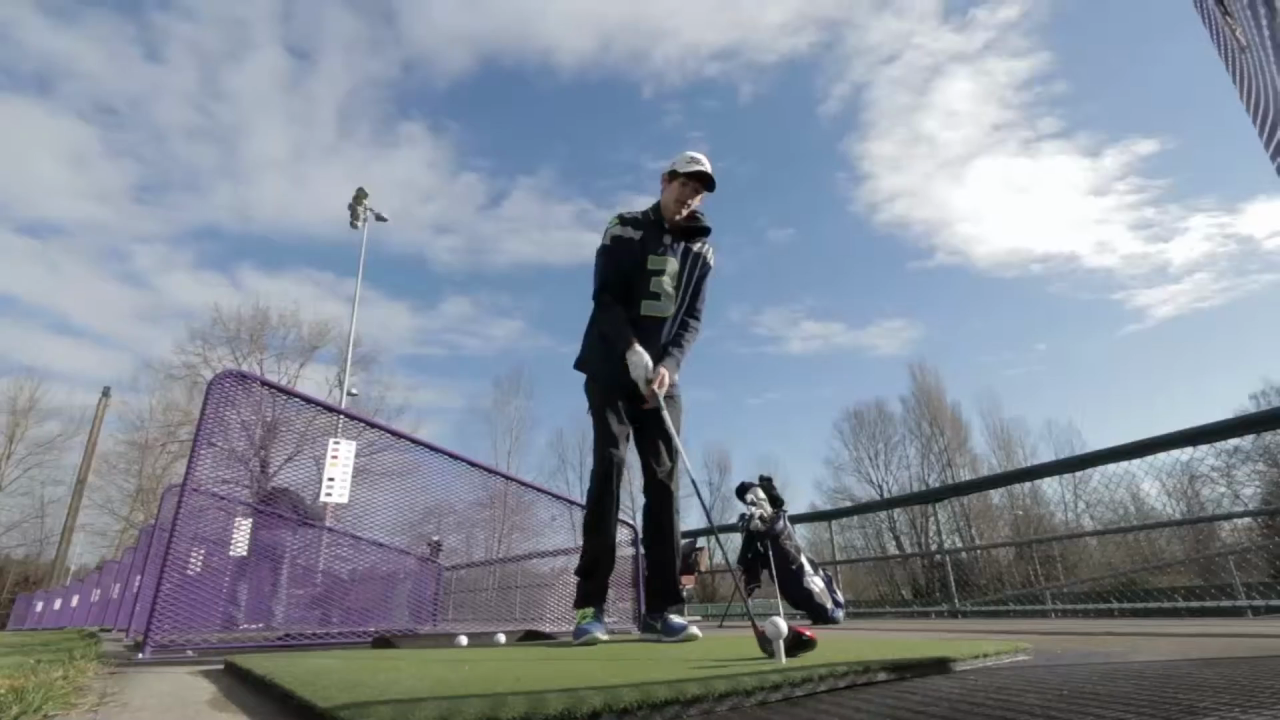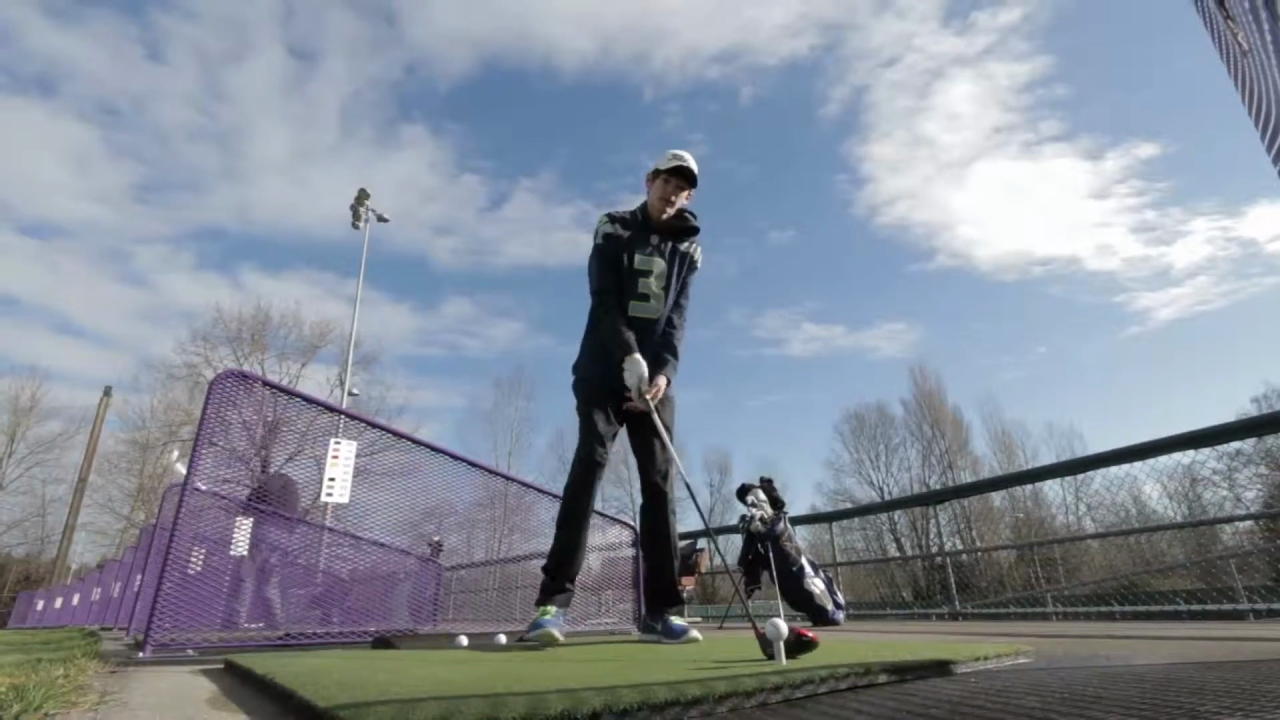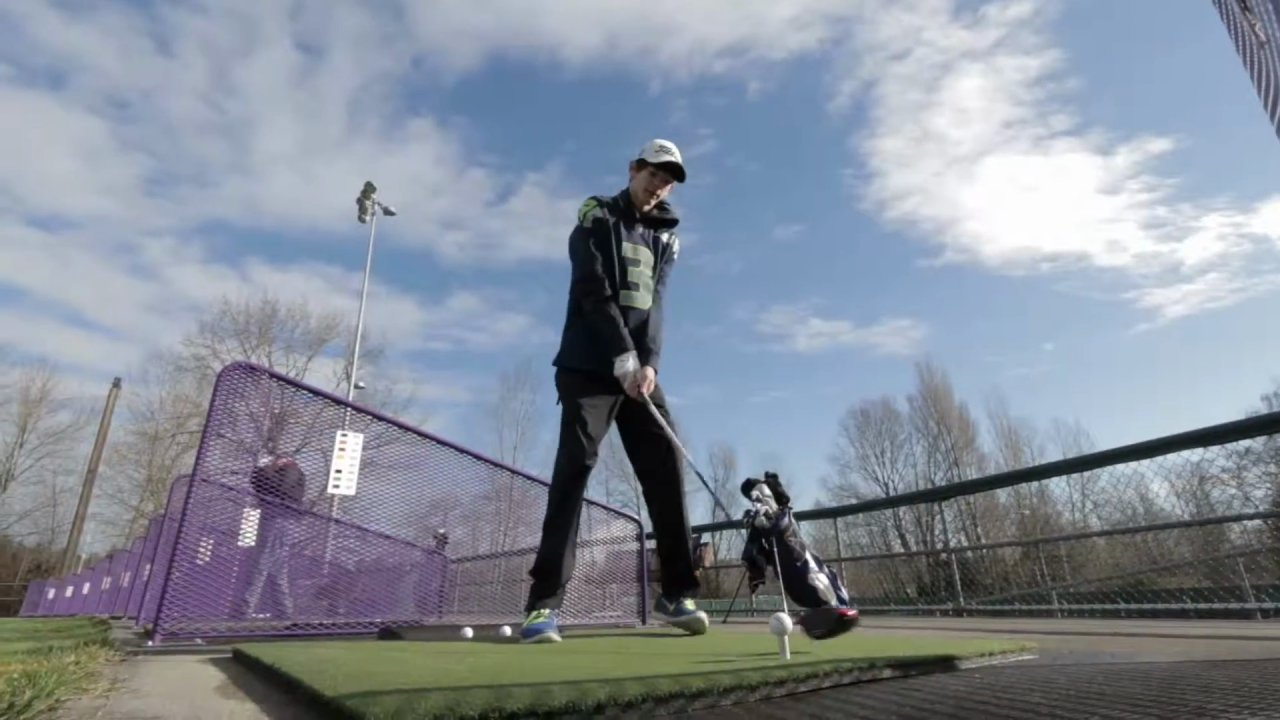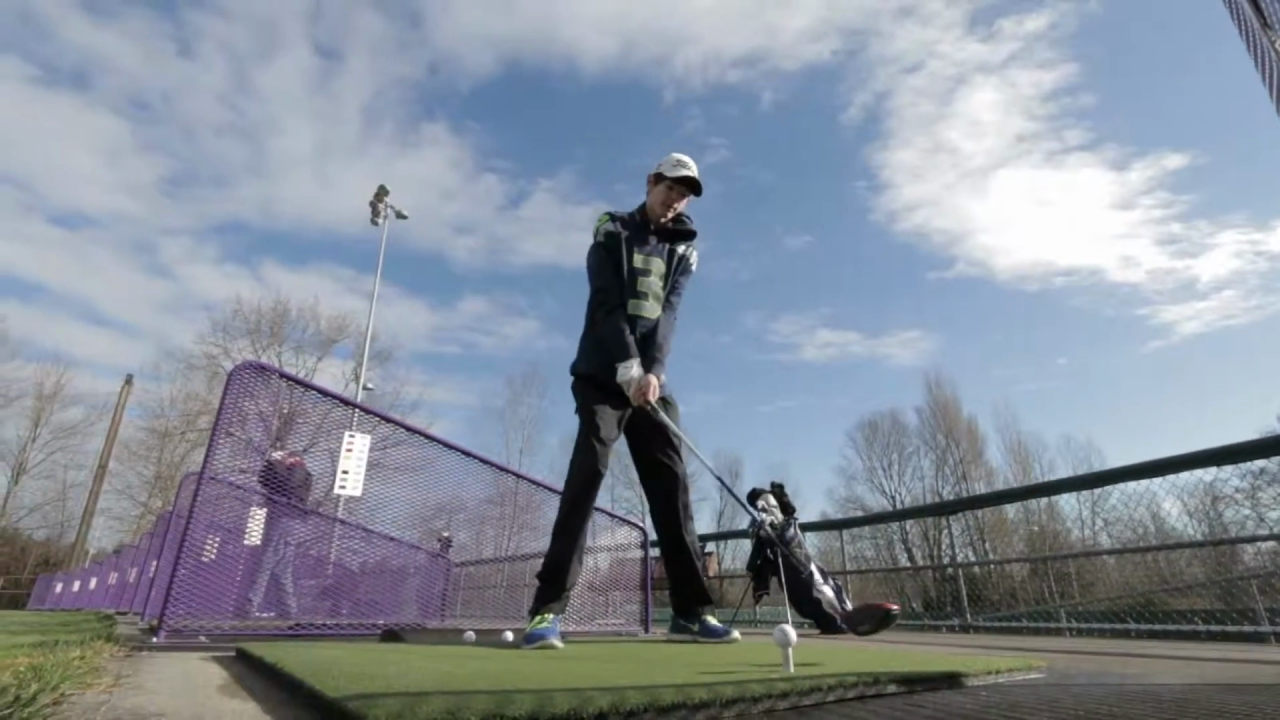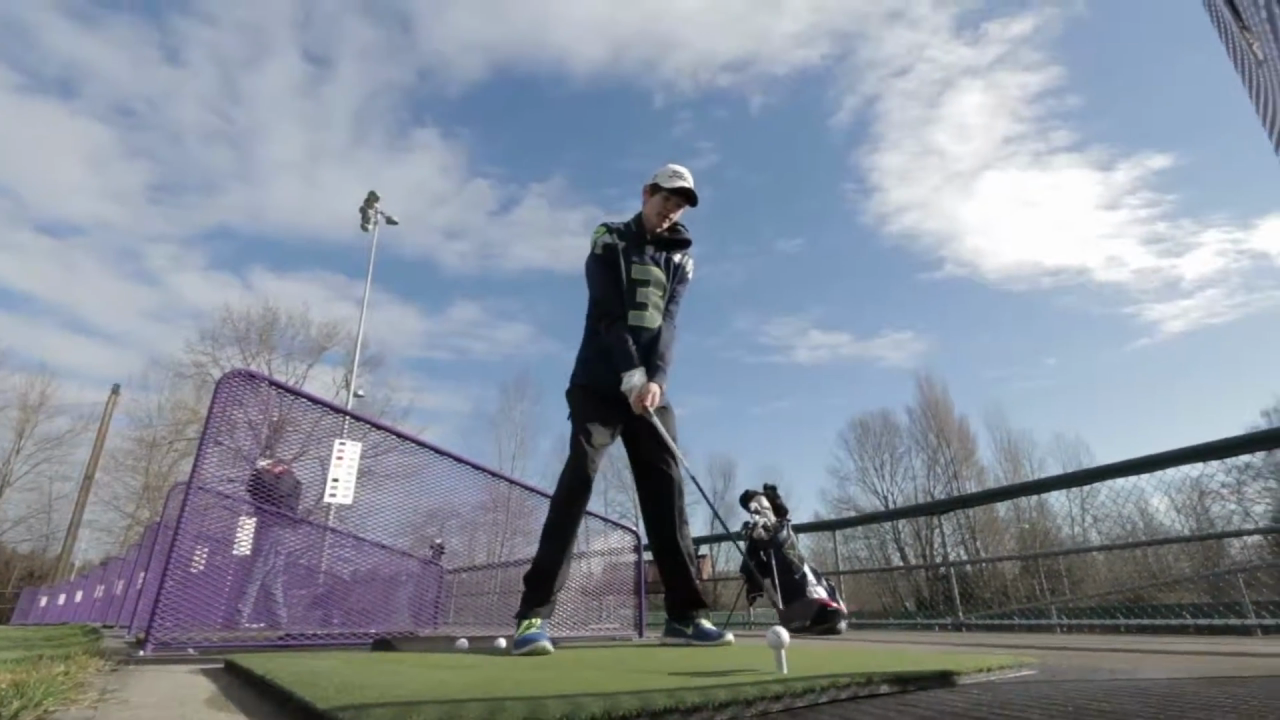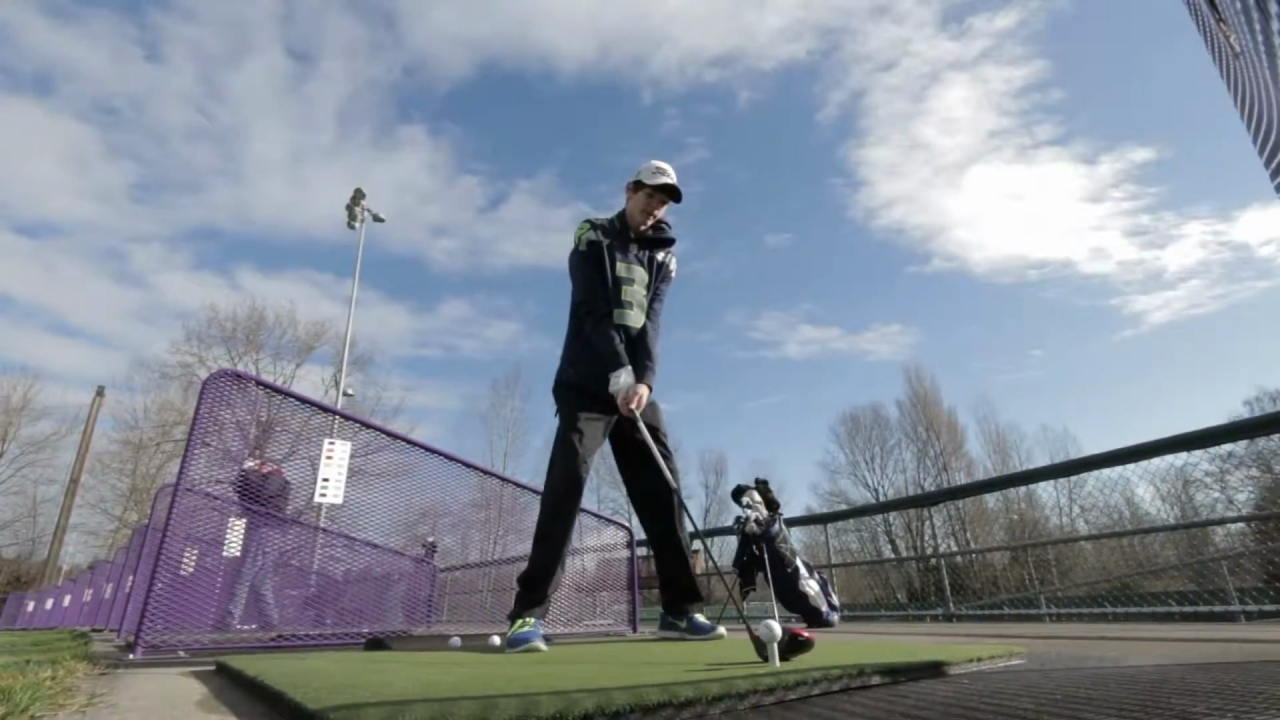
dt=0.3s
person 1, frame 1
left shoulder: (700, 250)
right shoulder: (625, 230)
left elbow: (691, 318)
right elbow: (605, 298)
left wrist: (668, 365)
right wrist: (633, 352)
left hip: (662, 379)
right hip: (612, 372)
left knee: (663, 482)
right knee: (608, 466)
left ankle: (660, 608)
right ankle: (590, 604)
person 1, frame 2
left shoulder: (688, 248)
right shoulder: (614, 230)
left elbow: (677, 316)
right elbow: (606, 302)
left wrist: (664, 373)
right wrist: (631, 358)
left hip: (654, 378)
right hip: (603, 375)
left knee: (659, 484)
right knee: (590, 463)
left ankle: (660, 609)
right ankle: (553, 601)
person 1, frame 3
left shoulder: (664, 237)
right shoulder: (596, 215)
left elbow: (654, 302)
right elbow: (594, 290)
left wrist: (650, 364)
right wrist: (623, 357)
left hip: (640, 369)
right hip: (588, 365)
left knee: (665, 466)
right knee: (576, 464)
left ankle: (677, 591)
right ankle: (544, 603)
person 1, frame 4
left shoulder: (684, 249)
right shoulder: (612, 230)
left elbow: (668, 313)
right elbow: (607, 302)
left wrist: (653, 372)
right wrist: (628, 365)
left hip: (652, 379)
right hip: (602, 374)
left knee: (671, 484)
right knee: (588, 469)
left ankle: (689, 609)
right ankle: (548, 609)
person 1, frame 5
left shoulder: (680, 258)
right shoulder: (609, 241)
left elbow: (668, 323)
right elbow: (608, 314)
left wrist: (656, 380)
right wrist: (633, 376)
left hip: (651, 388)
right hip: (599, 384)
left knee: (666, 491)
right knee: (579, 476)
left ankle: (683, 613)
right ankle: (534, 613)
person 1, frame 6
left shoulder: (663, 256)
right shoulder: (593, 237)
left elbow: (651, 321)
right elbow: (595, 312)
left wrist: (644, 381)
right wrist: (620, 377)
left hip: (636, 387)
right hip: (586, 383)
left knee: (661, 487)
right knee: (568, 478)
left ankle: (679, 608)
right ankle: (528, 614)
